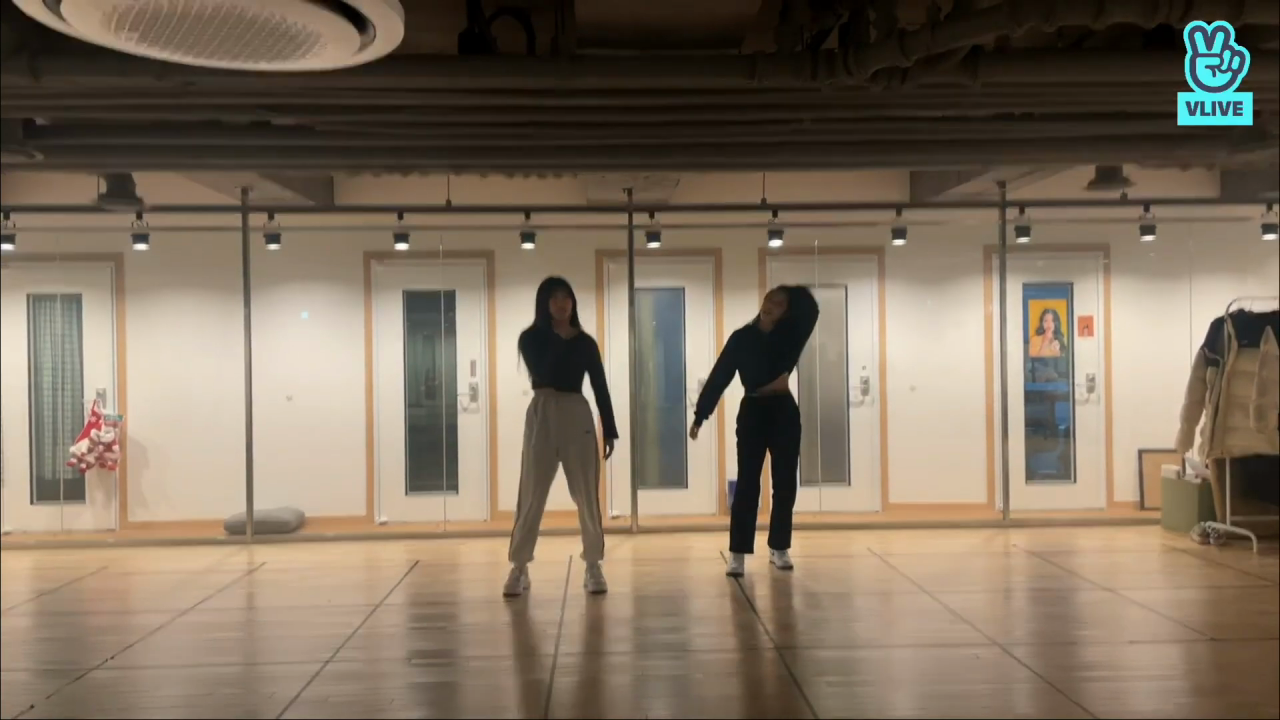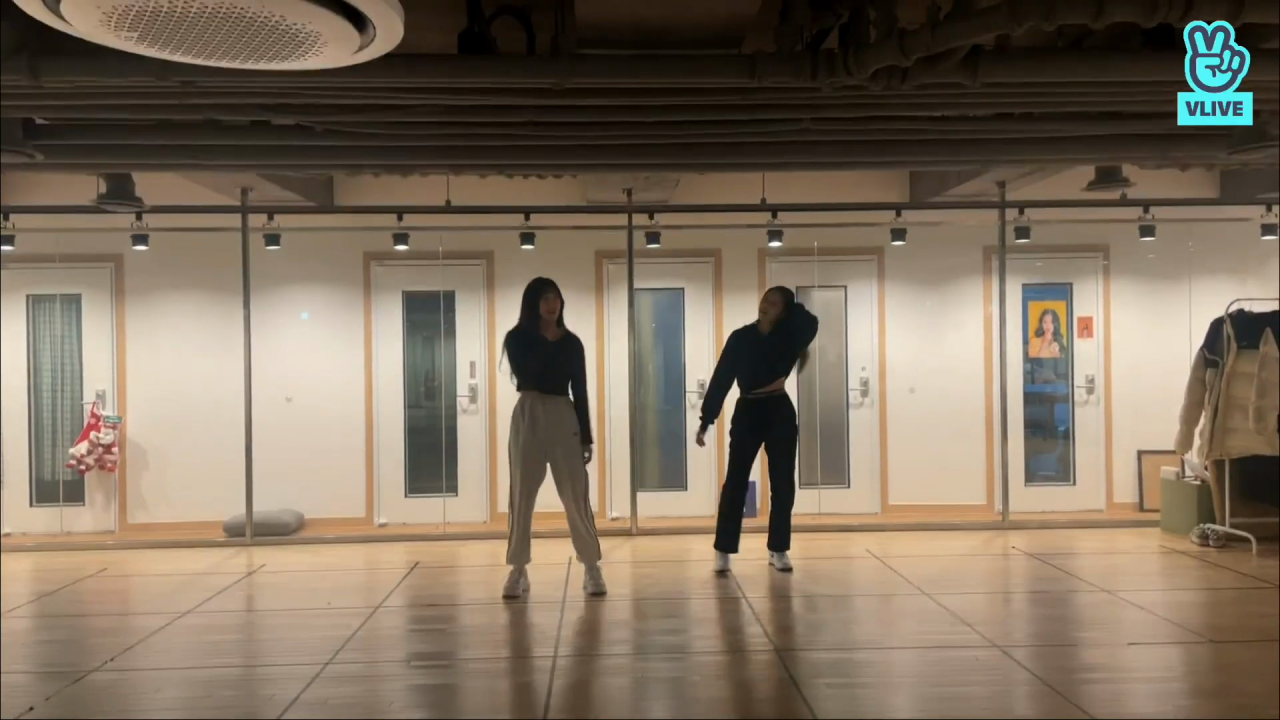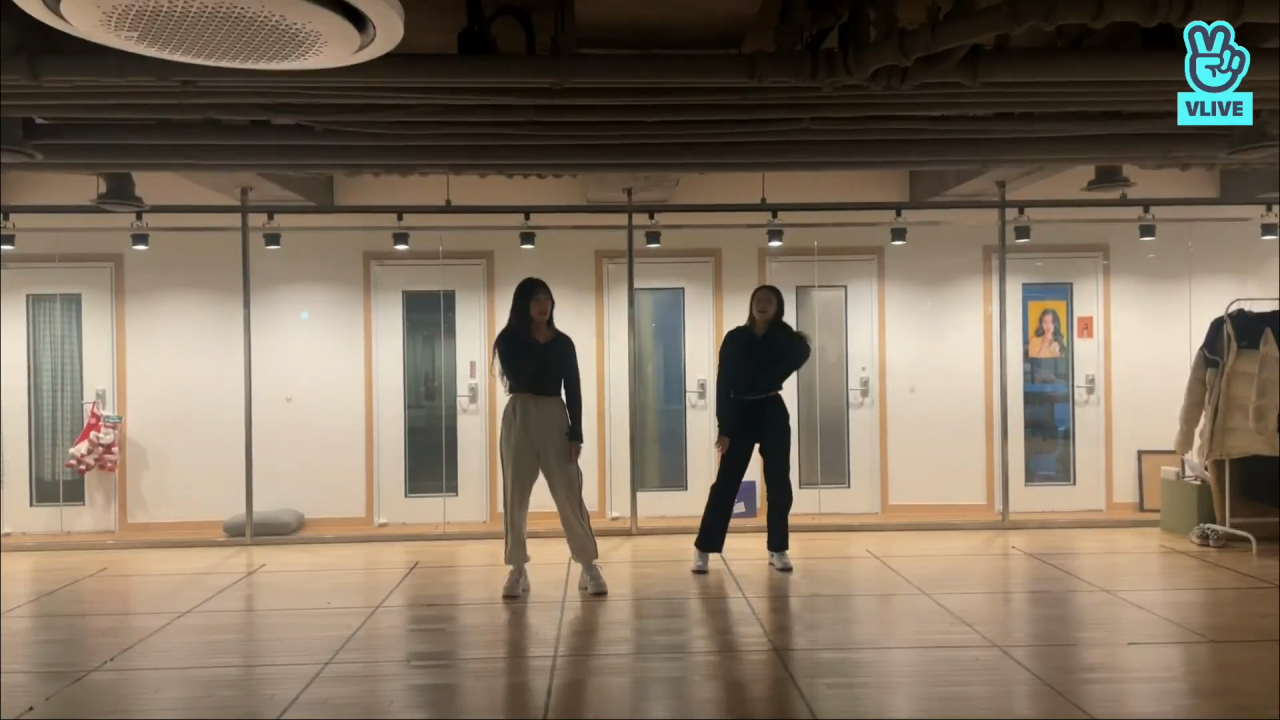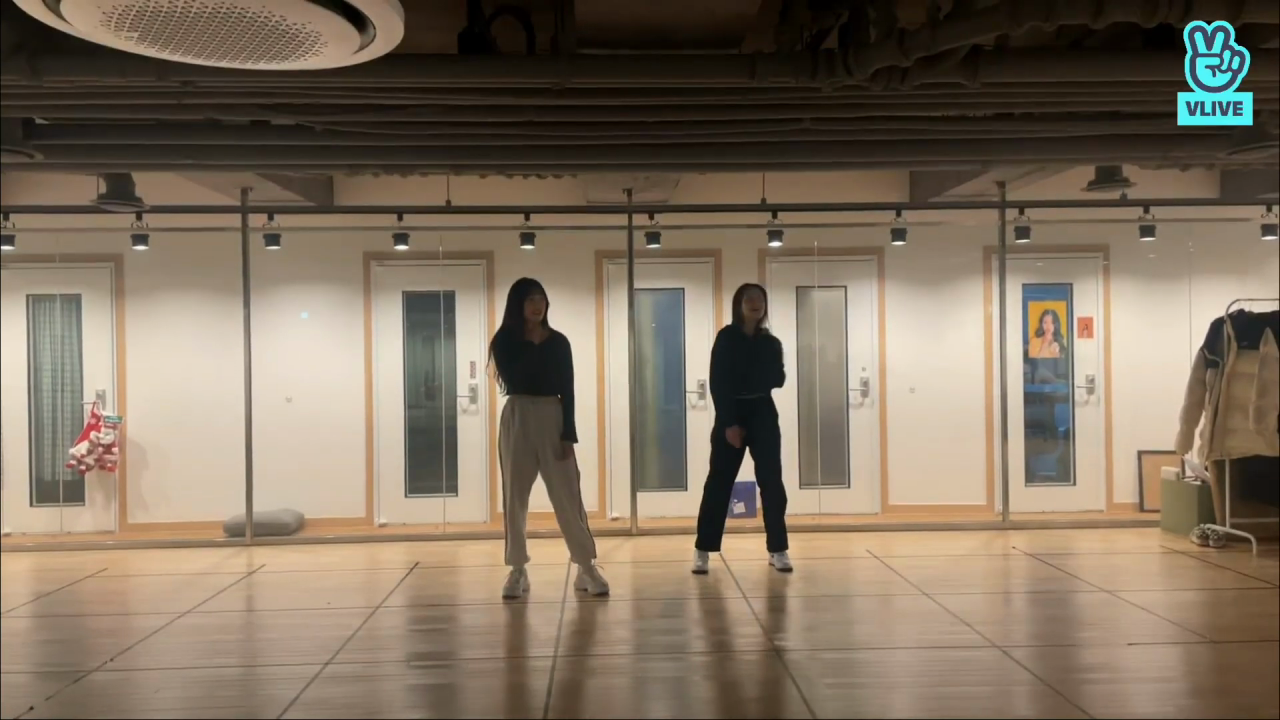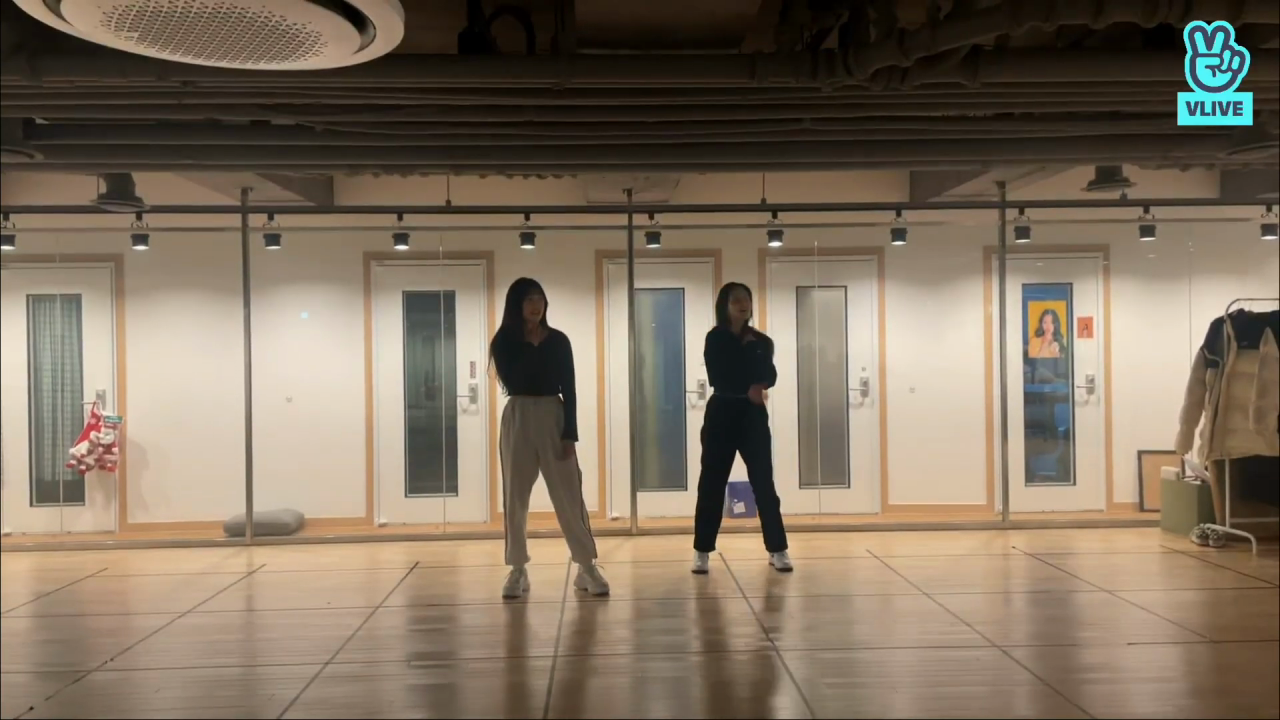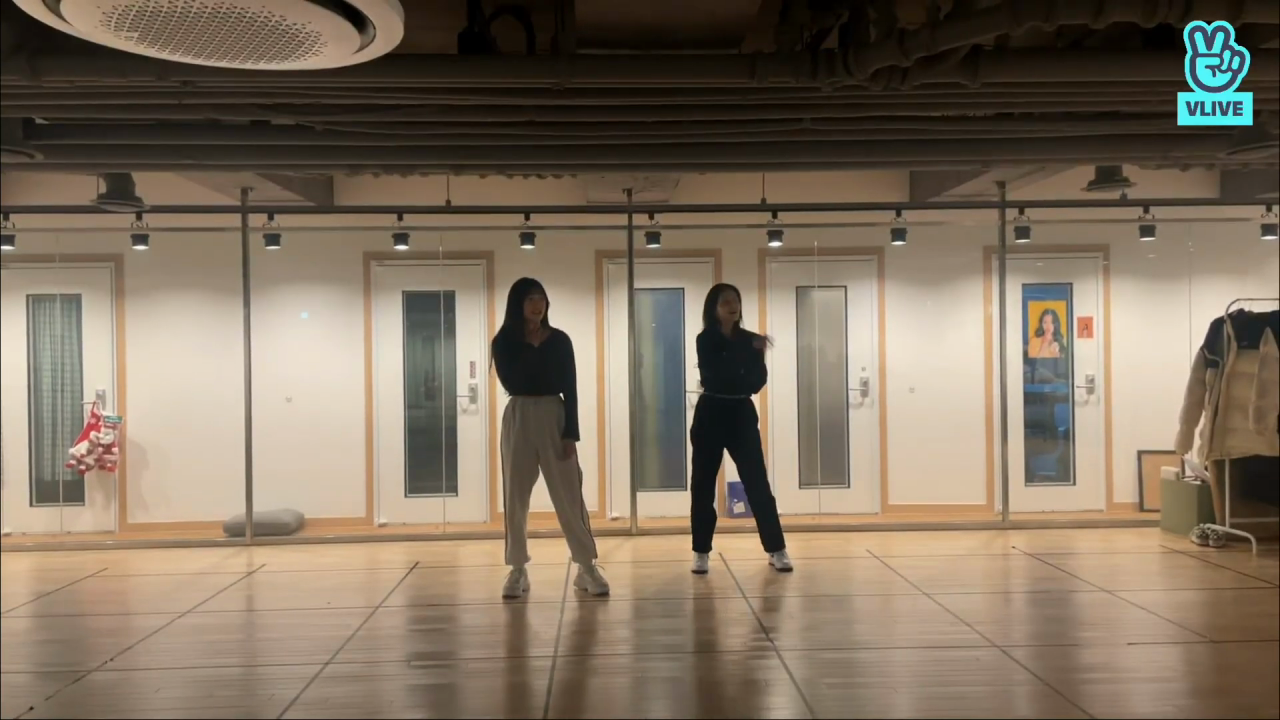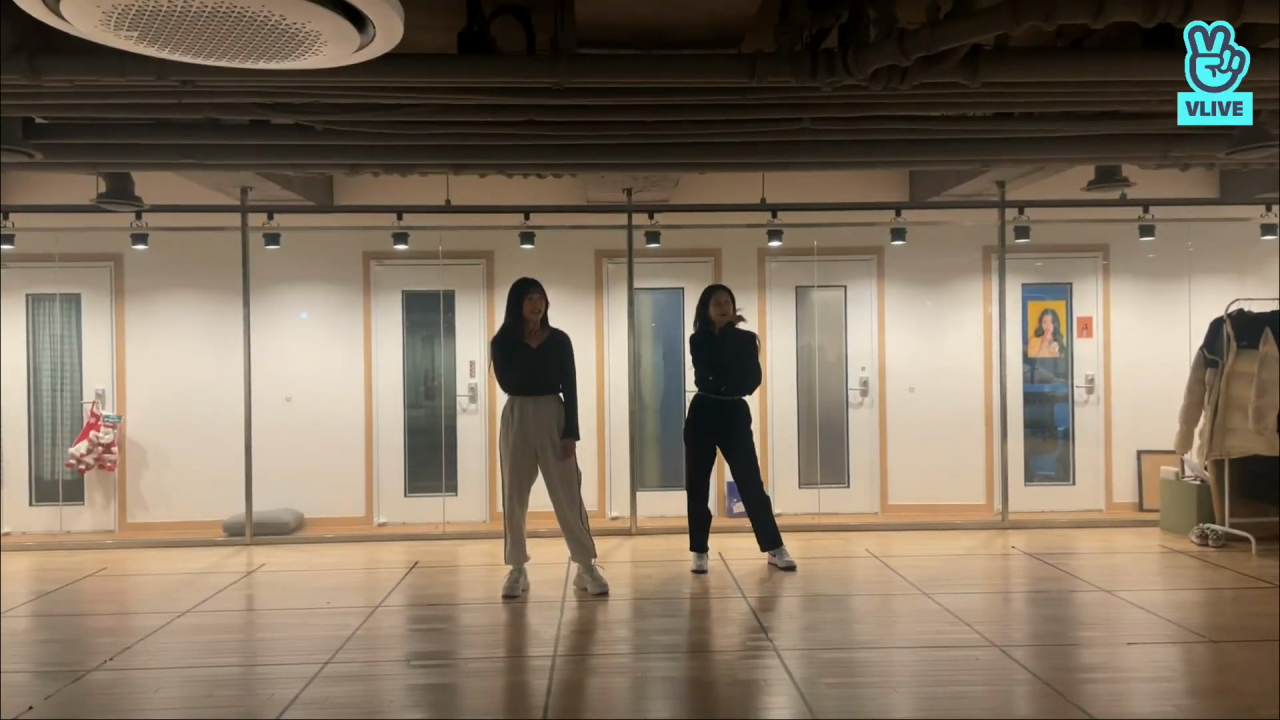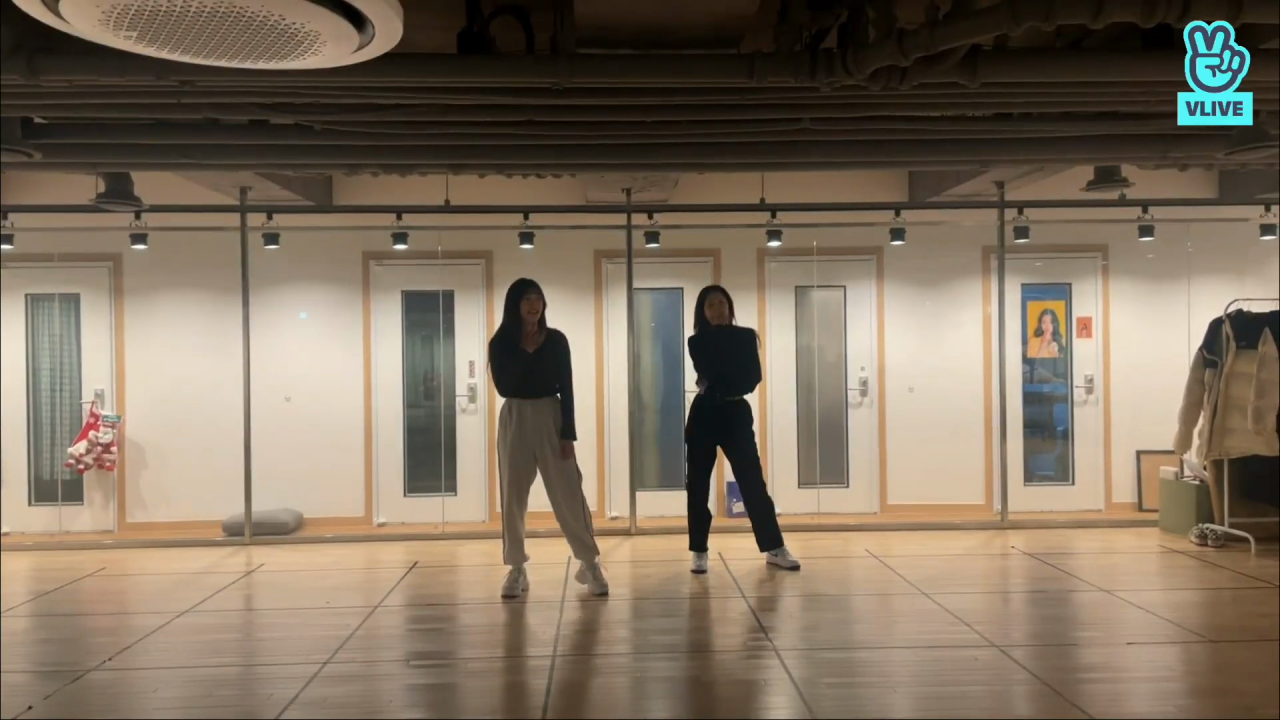
dt=0.2s
person 1, frame 1
left shoulder: (585, 341)
right shoulder: (532, 338)
left elbow: (600, 386)
right elbow: (540, 371)
left wrist: (609, 432)
right wrist: (559, 339)
left hip: (577, 414)
right hip: (541, 414)
left knee: (586, 494)
right knee: (531, 494)
left ankle: (593, 566)
right ankle: (519, 568)
person 1, frame 2
left shoulder: (571, 342)
right shoulder: (518, 338)
left elbow: (580, 391)
right elbow: (526, 374)
left wrist: (586, 436)
right wrist: (546, 341)
left hip: (563, 417)
right hip: (528, 416)
left knee: (576, 495)
right knee: (521, 496)
left ankle: (591, 567)
right ankle: (518, 570)
person 1, frame 3
left shoulder: (562, 342)
right shoulder: (509, 339)
left elbow: (573, 390)
right elbow: (517, 377)
left wrist: (576, 434)
right wrist: (537, 345)
left hip: (555, 417)
right hip: (519, 417)
left knee: (570, 495)
right knee: (515, 496)
left ankle: (589, 567)
right ankle: (518, 570)
person 1, frame 4
left shoulder: (558, 341)
right shoulder: (504, 341)
left elbow: (567, 390)
right elbow: (512, 380)
left wrist: (569, 434)
right wrist: (532, 346)
left hip: (552, 417)
right hip: (517, 418)
left knee: (567, 495)
right knee: (515, 497)
left ankle: (586, 567)
right ankle: (518, 570)
person 1, frame 5
left shoulder: (558, 340)
right shoulder: (504, 342)
left elbow: (568, 389)
right elbow: (511, 382)
left wrist: (570, 433)
right wrist: (530, 347)
left hip: (553, 417)
right hip: (518, 418)
left knee: (568, 494)
right knee: (515, 496)
left ankle: (587, 567)
right ankle: (518, 570)
person 1, frame 6
left shoulder: (559, 340)
right shoulder: (504, 341)
left elbow: (570, 388)
right elbow: (510, 382)
left wrist: (571, 433)
right wrist: (530, 347)
left hip: (554, 417)
right hip: (518, 418)
left knee: (569, 494)
right knee: (516, 496)
left ankle: (587, 567)
right ankle: (518, 570)
person 1, frame 7
left shoulder: (558, 340)
right shoulder: (504, 341)
left elbow: (569, 388)
right elbow: (507, 382)
left wrist: (571, 432)
right wrist: (528, 347)
left hip: (553, 417)
right hip: (517, 418)
left knee: (567, 494)
right knee: (514, 496)
left ankle: (586, 567)
right ankle: (517, 570)
person 1, frame 8
left shoulder: (556, 340)
right shoulder: (502, 343)
left elbow: (566, 389)
right elbow: (503, 386)
left wrist: (568, 433)
right wrist: (525, 352)
left hip: (550, 418)
right hip: (514, 421)
left knee: (568, 493)
right knee: (512, 497)
left ankle: (589, 564)
right ankle: (517, 570)
person 2, frame 1
left shoulder: (789, 334)
right shoulder: (742, 337)
left elbow: (810, 308)
right elbow: (719, 376)
left wrist: (791, 301)
right wrist: (700, 415)
left hip: (783, 410)
right hip: (753, 410)
left knee: (785, 482)
right knee: (748, 483)
left ankle: (779, 548)
right ankle: (738, 553)
person 2, frame 2
left shoulder: (788, 337)
right shoulder: (740, 338)
left elbow: (810, 323)
right elbow: (720, 379)
left wrist: (789, 305)
right wrist: (706, 420)
left hip: (779, 411)
right hip: (747, 412)
left knee: (782, 483)
right knee: (736, 481)
left ankle: (778, 550)
right ankle: (723, 550)
person 2, frame 3
left shoulder: (782, 339)
right shoulder: (735, 339)
left elbow: (802, 354)
right elbow: (724, 385)
left wrist: (779, 326)
right wrist: (723, 427)
left hip: (773, 413)
right hip: (740, 414)
left knee: (779, 484)
right knee: (726, 483)
left ankle: (778, 550)
right ankle: (703, 550)
person 2, frame 4
left shoulder: (770, 342)
right shoulder: (726, 338)
left elbow: (778, 379)
right elbow: (718, 384)
left wrist: (768, 346)
right wrist: (728, 423)
left hip: (762, 412)
right hip: (730, 415)
left knee: (772, 483)
right knee: (719, 482)
left ankle: (777, 550)
right ankle: (703, 551)
person 2, frame 5
left shoulder: (761, 341)
right shoulder: (715, 339)
left elbow: (769, 378)
right elbow: (718, 379)
left wrist: (753, 352)
right wrist: (746, 389)
left hip: (753, 413)
right hip: (722, 413)
left knee: (764, 483)
right knee: (712, 483)
left ankle: (777, 550)
right ankle: (702, 552)
person 2, frame 6
left shoulder: (752, 340)
right shoulder: (706, 340)
left elbow: (758, 381)
right elbow: (715, 373)
right wrist: (748, 351)
left hip: (741, 413)
right hip: (710, 413)
left knee: (757, 483)
right knee: (703, 485)
left ankle: (776, 550)
right ankle: (701, 552)
person 2, frame 7
left shoulder: (746, 339)
right shoulder: (700, 339)
left elbow: (752, 380)
right elbow: (710, 369)
left wrist: (722, 383)
right wrist: (726, 331)
left hip: (735, 413)
right hip: (703, 413)
left knee: (751, 482)
right knee: (697, 484)
left ankle: (775, 548)
right ankle: (699, 552)
person 2, frame 8
left shoulder: (745, 337)
right shoulder: (697, 341)
left elbow: (753, 377)
right elbow: (708, 373)
left wrist: (714, 386)
right wrist: (717, 331)
left hip: (736, 413)
right hip: (704, 414)
left knee: (753, 481)
right knee: (698, 484)
left ankle: (775, 548)
right ankle: (699, 552)
